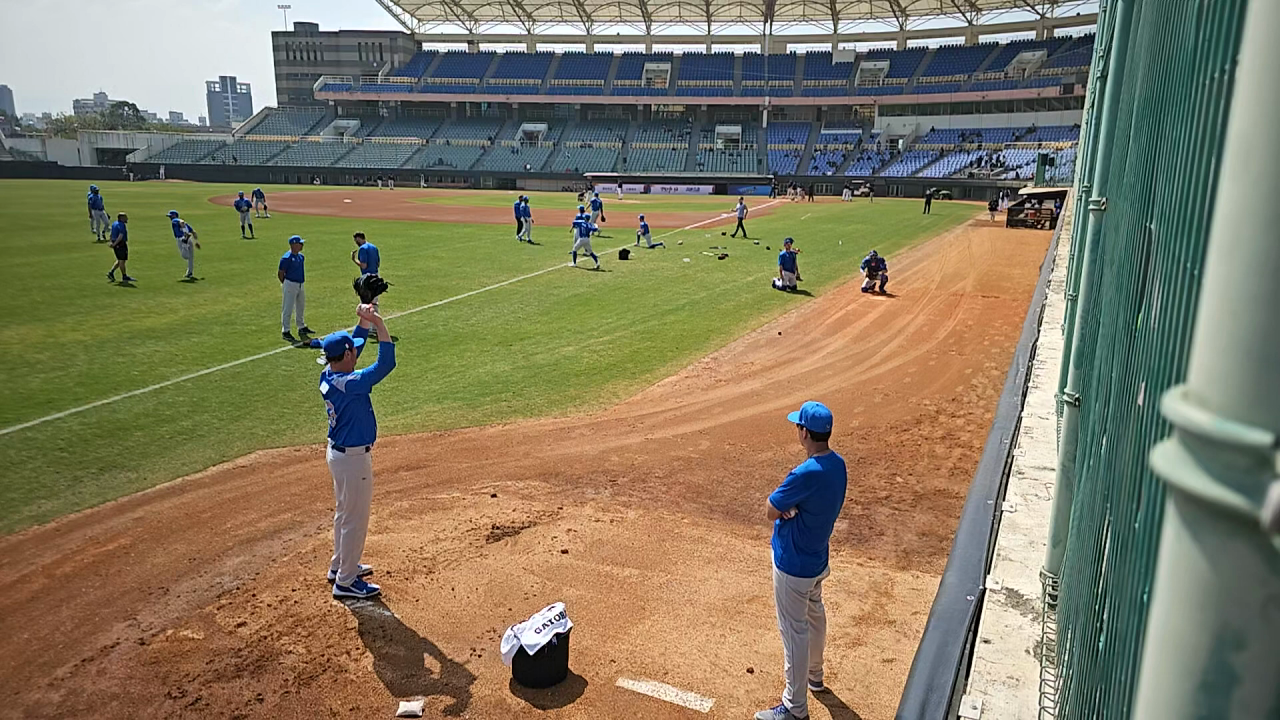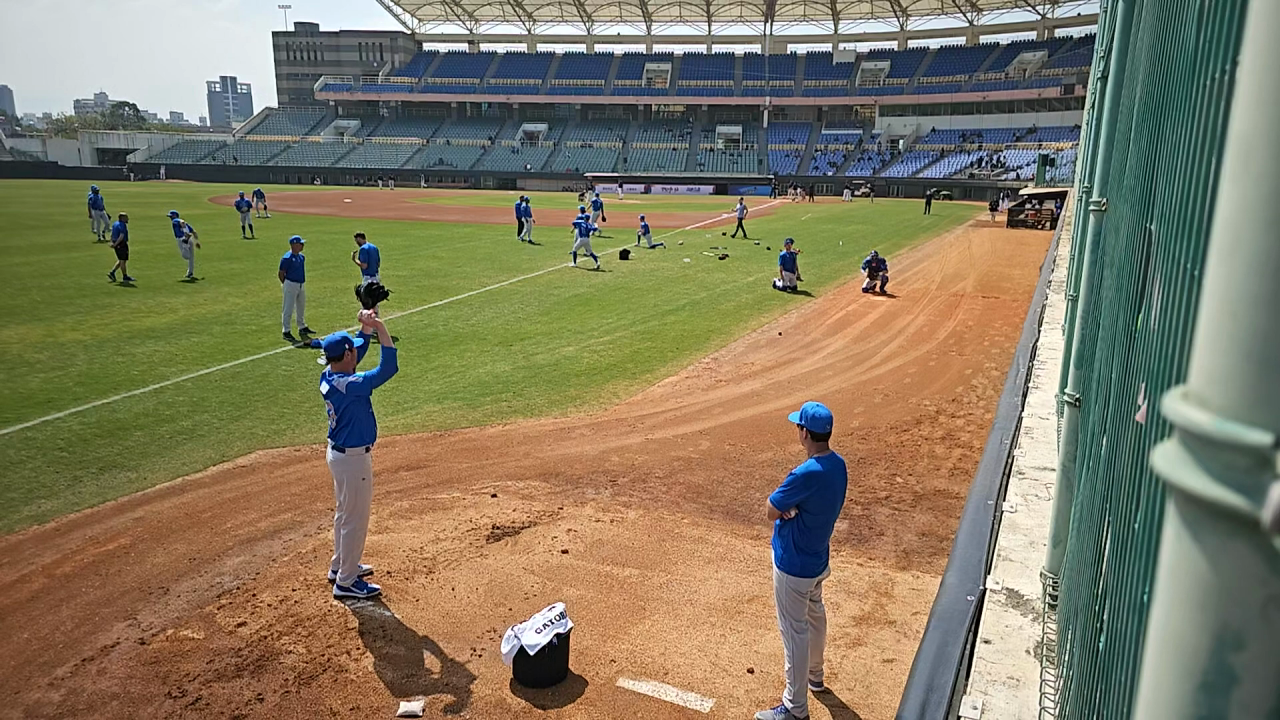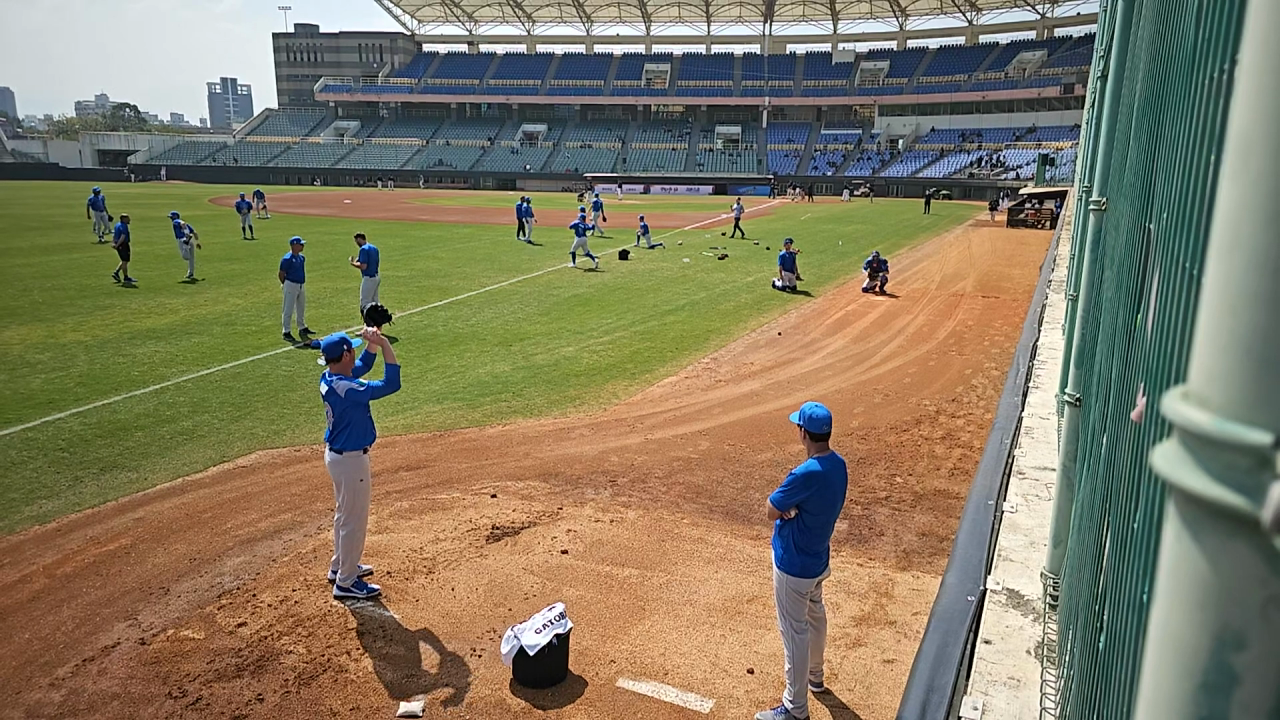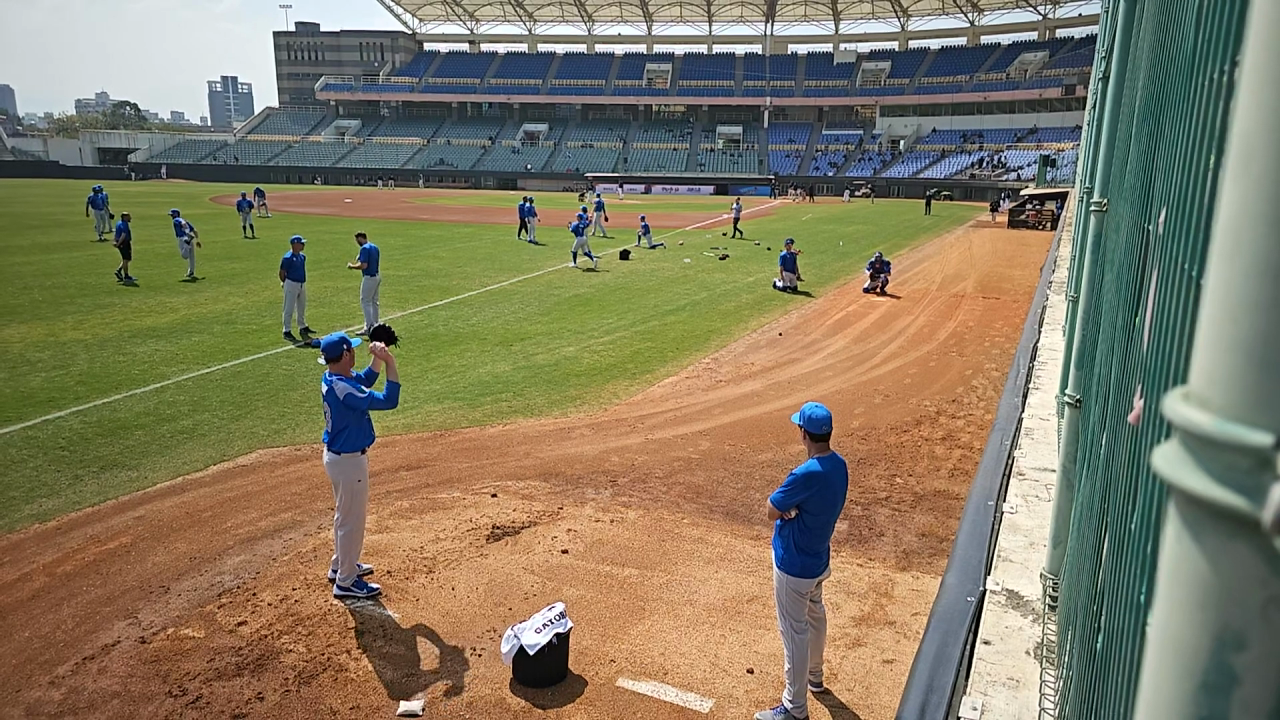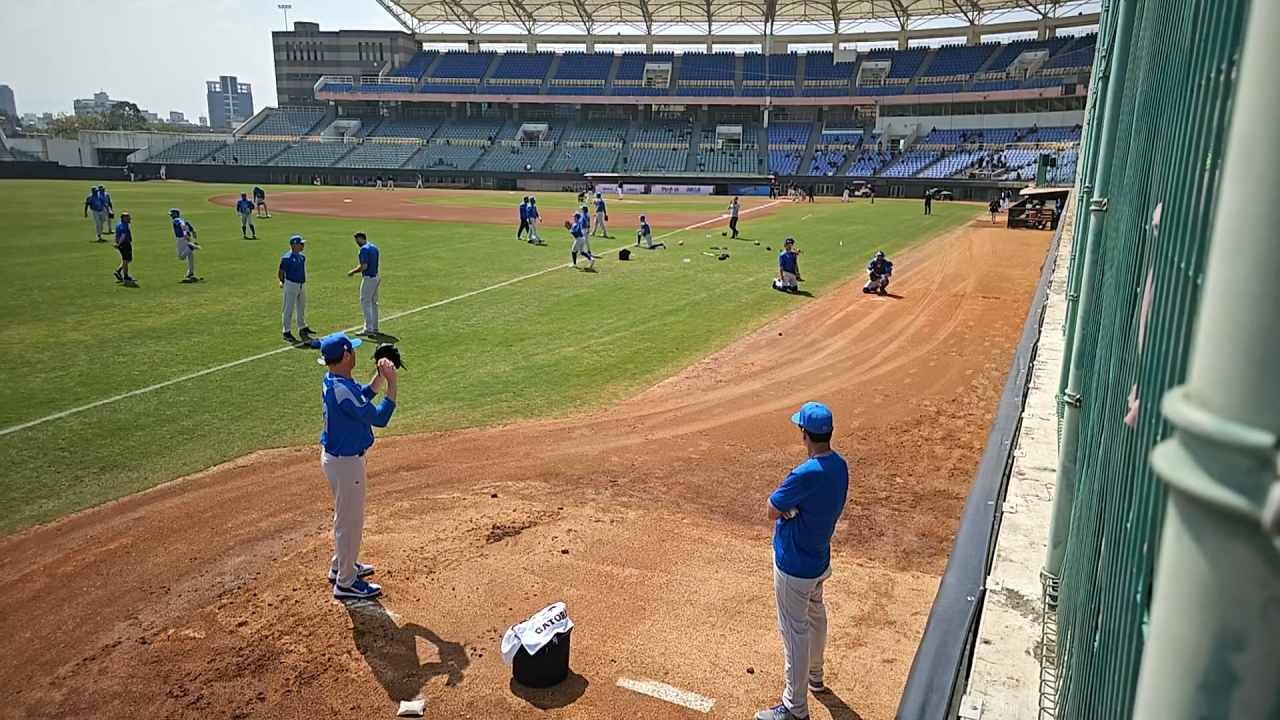
dt=0.7s
person 1, frame 1
left shoulder: (806, 474)
right shoulder: (838, 464)
left elbow: (771, 511)
left wrist: (784, 503)
right wrist: (790, 505)
left hip: (793, 565)
right hip: (818, 558)
left knee: (795, 631)
right knee: (814, 616)
right ankle: (815, 675)
person 1, frame 2
left shoulder: (806, 474)
right shoulder: (838, 465)
left elbow: (771, 511)
left wrist: (785, 503)
right wrist: (791, 506)
left hip: (794, 565)
right hip: (818, 558)
left knee: (795, 631)
right knee: (815, 616)
right ankle: (815, 675)
person 1, frame 3
left shoulder: (806, 474)
right shoulder: (839, 465)
left elbow: (771, 511)
left wrist: (785, 504)
right wrist: (791, 506)
left hip: (794, 565)
right hip: (818, 558)
left knee: (795, 632)
right knee: (815, 616)
right ankle: (815, 675)
person 1, frame 4
left shoulder: (806, 474)
right shoulder: (839, 465)
left elbow: (772, 511)
left wrist: (785, 505)
right wrist: (791, 506)
left hip: (794, 565)
right hip: (818, 558)
left knee: (795, 632)
right knee: (815, 616)
right ankle: (814, 675)
person 1, frame 5
left shoulder: (807, 474)
right shoulder: (840, 465)
left elbow: (772, 511)
left wrist: (786, 505)
right wrist: (793, 505)
left hip: (795, 565)
right hip: (818, 559)
left knee: (795, 631)
right knee: (815, 616)
right ankle: (815, 675)
person 2, frame 1
left shoulder: (328, 375)
right shoulder: (348, 384)
left elbow: (354, 343)
right elbow: (386, 363)
left wrist: (365, 320)
right wrist: (379, 323)
left hip: (338, 451)
right hip: (353, 457)
left knee: (345, 513)
right knee: (355, 518)
left ankle: (340, 566)
right ankle: (346, 582)
person 2, frame 2
left shoulder: (328, 377)
right shoulder: (349, 384)
left elbow: (358, 349)
right elbow: (389, 368)
left wrist: (367, 326)
right wrist: (380, 328)
left hip: (338, 452)
right hip: (353, 458)
left knee: (345, 513)
right knee: (355, 519)
left ankle: (340, 566)
right ankle: (346, 582)
person 2, frame 3
left shoulder: (329, 379)
right shoulder: (345, 388)
left elbow: (363, 366)
right elbow: (392, 384)
left wrist: (373, 343)
right wrist: (385, 344)
left hip: (337, 454)
right hip: (351, 460)
left knee: (345, 514)
right knee: (354, 520)
left ankle: (341, 566)
right ankle: (346, 582)
person 2, frame 4
left shoulder: (333, 378)
right shoulder: (342, 389)
left elbow: (365, 381)
right elbow: (389, 401)
left wrist: (378, 358)
right wrist: (390, 362)
left hip: (338, 454)
right hip: (348, 460)
left knee: (346, 514)
right knee: (352, 519)
left ankle: (341, 565)
right ankle: (345, 581)
person 2, frame 5
left shoulder: (334, 380)
right shoulder: (342, 390)
left elbow: (363, 396)
right elbow: (380, 418)
left wrist: (380, 375)
right wrist: (392, 382)
left hip: (337, 456)
right hip: (346, 462)
left knee: (346, 516)
right knee: (350, 520)
left ankle: (341, 565)
right ankle: (346, 582)
